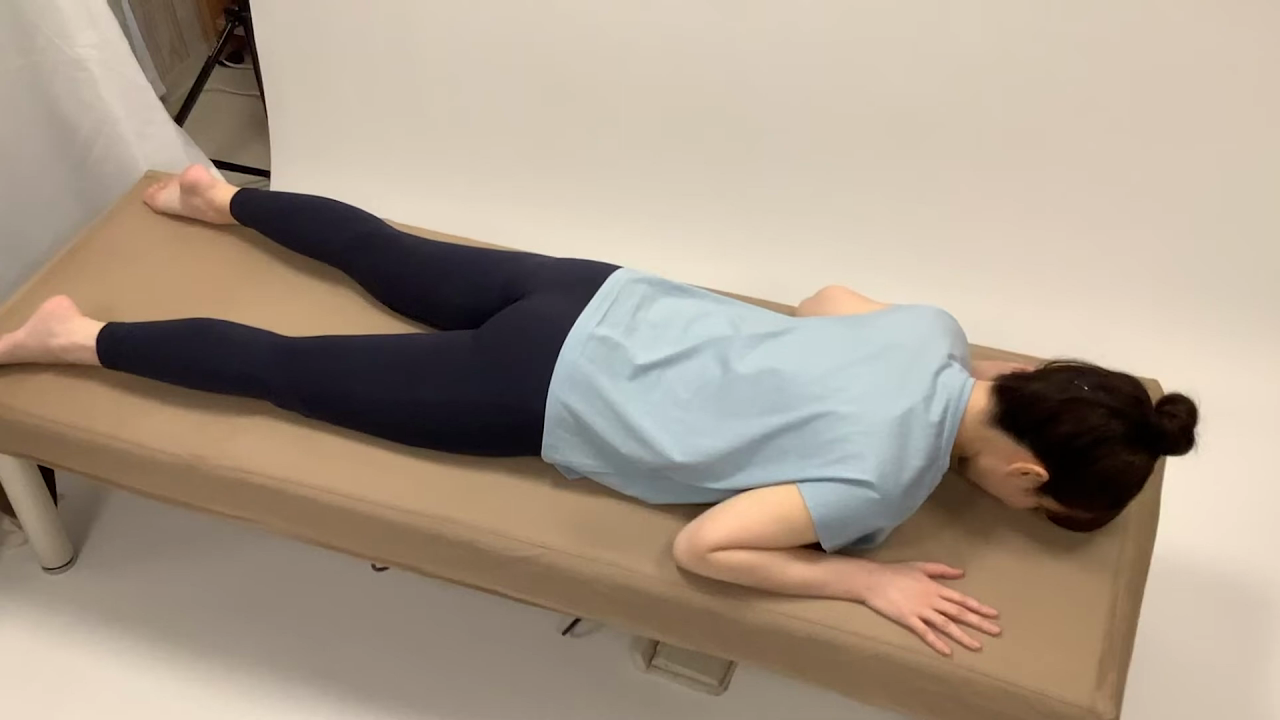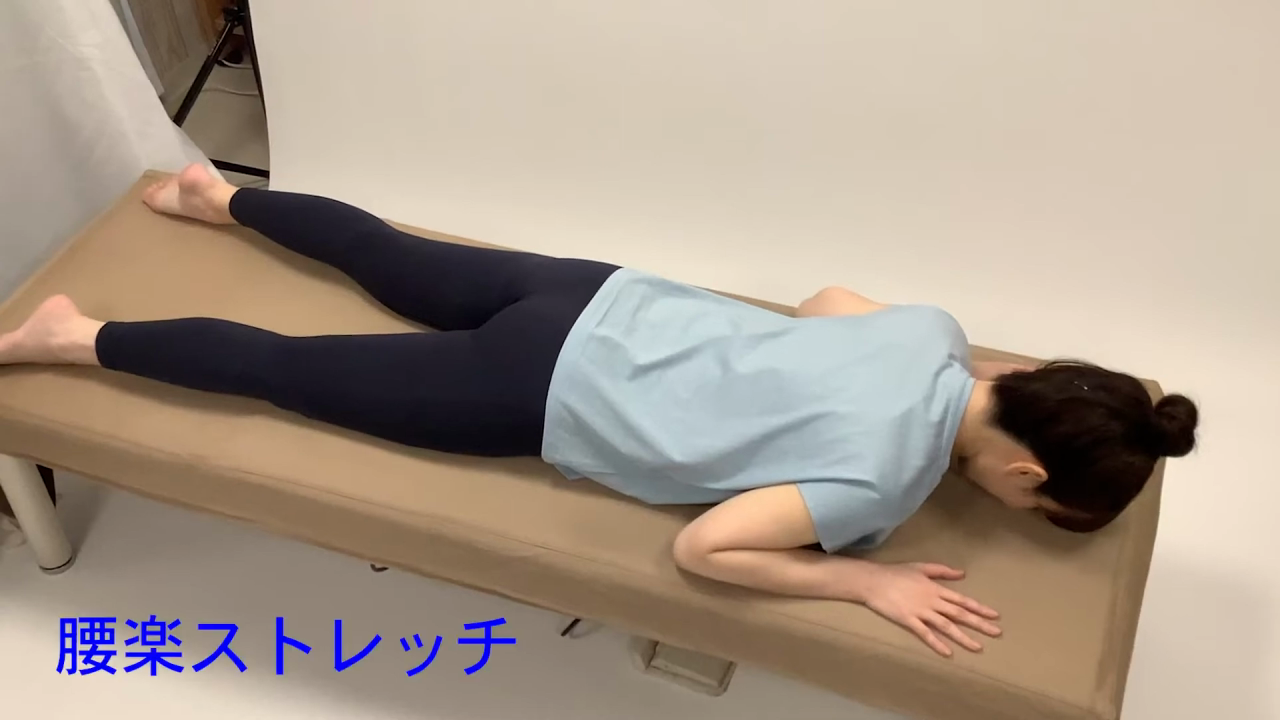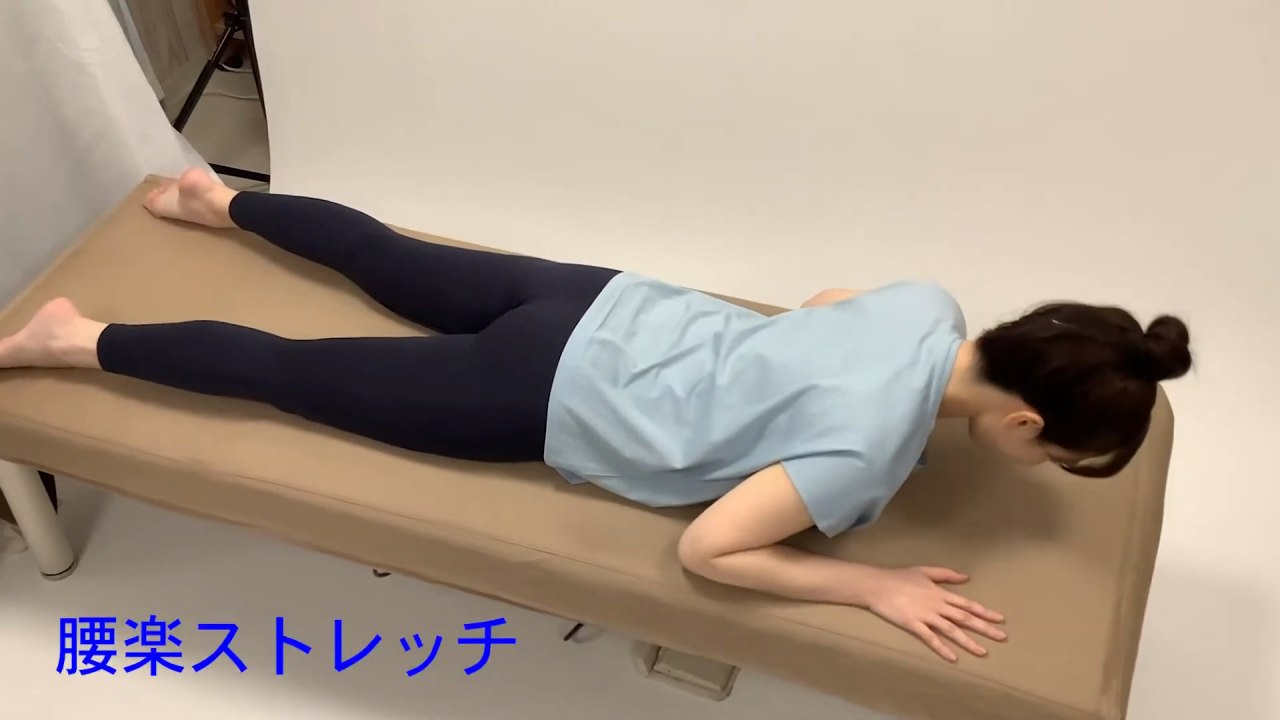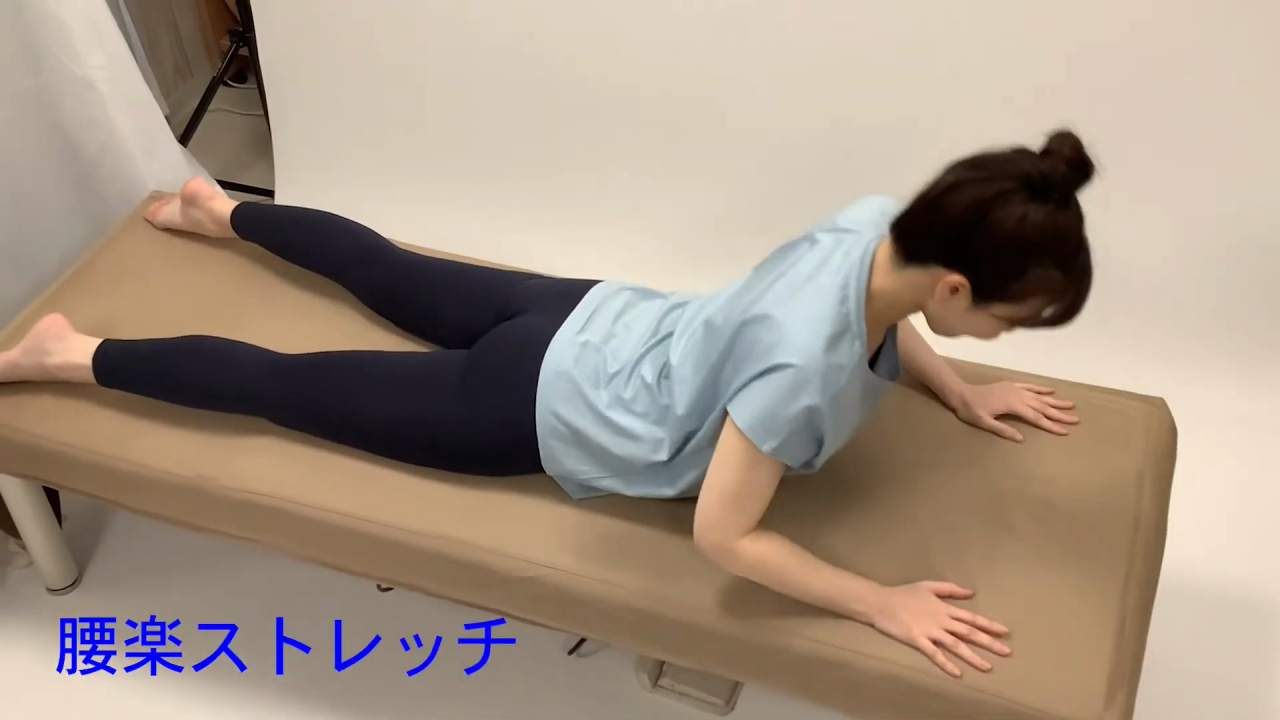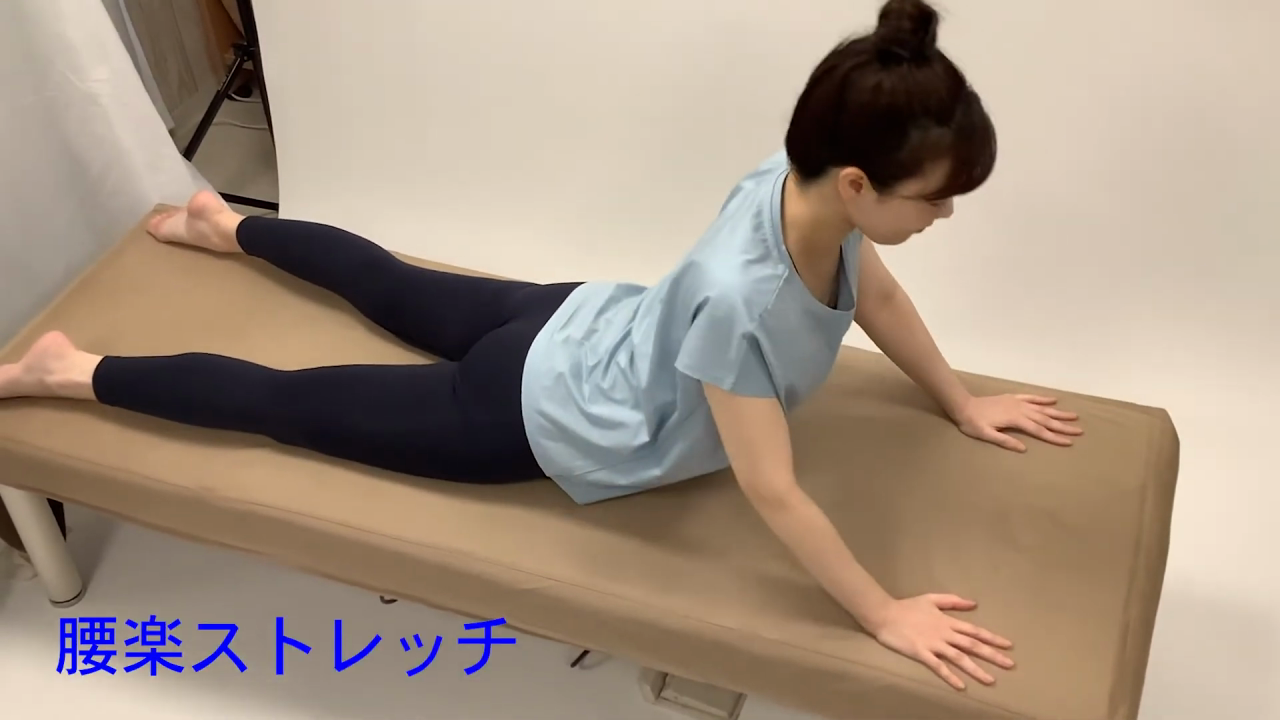
dt=1s
person 1, frame 1
left shoulder: (938, 333)
right shoulder: (888, 470)
right elbow: (701, 546)
right wrist: (868, 582)
left hip: (602, 304)
right hip: (551, 391)
left knee: (395, 267)
right knee: (294, 370)
left ankle: (220, 197)
person 1, frame 2
left shoulder: (934, 333)
right shoulder: (887, 474)
right elbow: (701, 551)
right wrist: (868, 585)
left hip: (602, 305)
right hip: (551, 396)
left knee: (393, 263)
right knee: (295, 373)
left ankle: (218, 197)
person 1, frame 3
left shoulder: (934, 309)
right shoulder: (870, 447)
right elbow: (705, 550)
left wrist: (954, 396)
right wrist: (877, 589)
left hip: (604, 308)
right hip: (552, 399)
left knee: (393, 266)
right knee: (294, 373)
left ankle: (215, 200)
person 1, frame 4
left shoulder: (878, 222)
right shoulder: (803, 364)
right elbow: (722, 538)
left wrist: (959, 393)
right wrist: (882, 605)
left hip: (593, 321)
right hip: (544, 407)
left knee: (388, 273)
right knee: (288, 386)
left ankle: (218, 210)
person 1, frame 5
left shoulder: (811, 186)
right shoulder: (738, 295)
left elbow: (876, 297)
right elbow: (775, 496)
left wrist: (962, 404)
right wrist: (886, 616)
left hip: (581, 326)
right hip: (536, 413)
left knee: (392, 288)
right knee: (286, 403)
left ankle: (224, 225)
